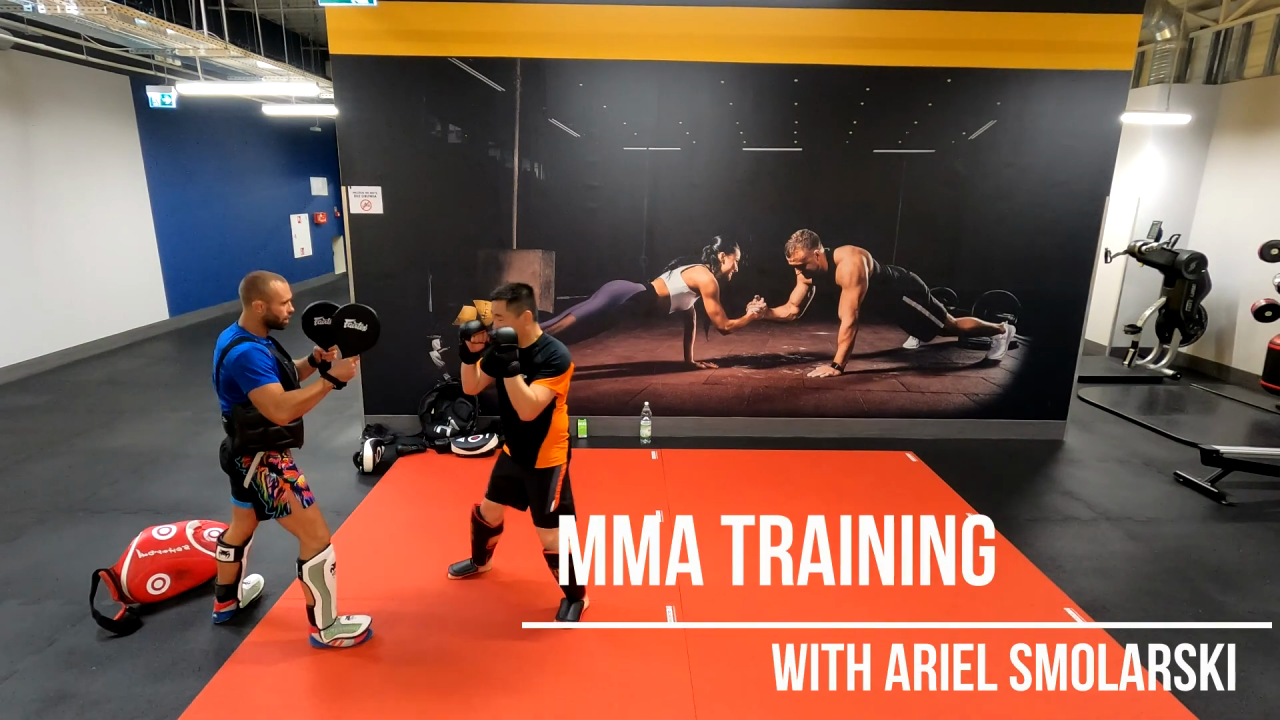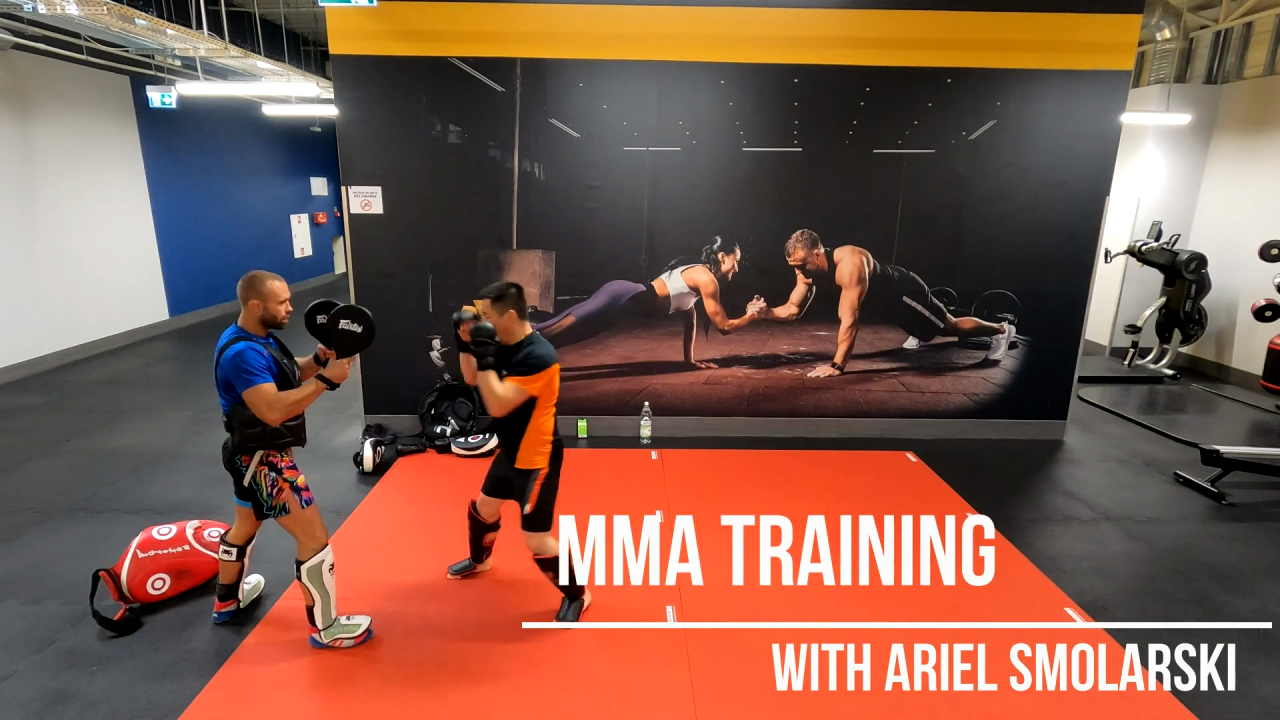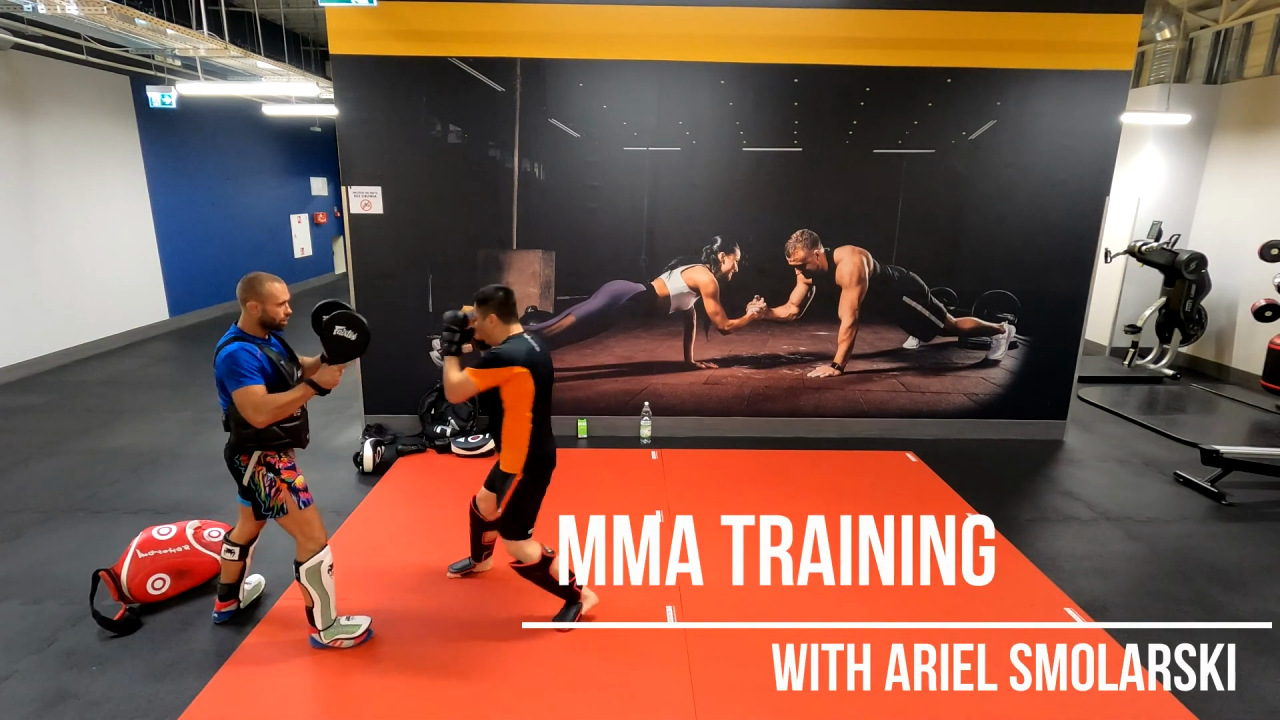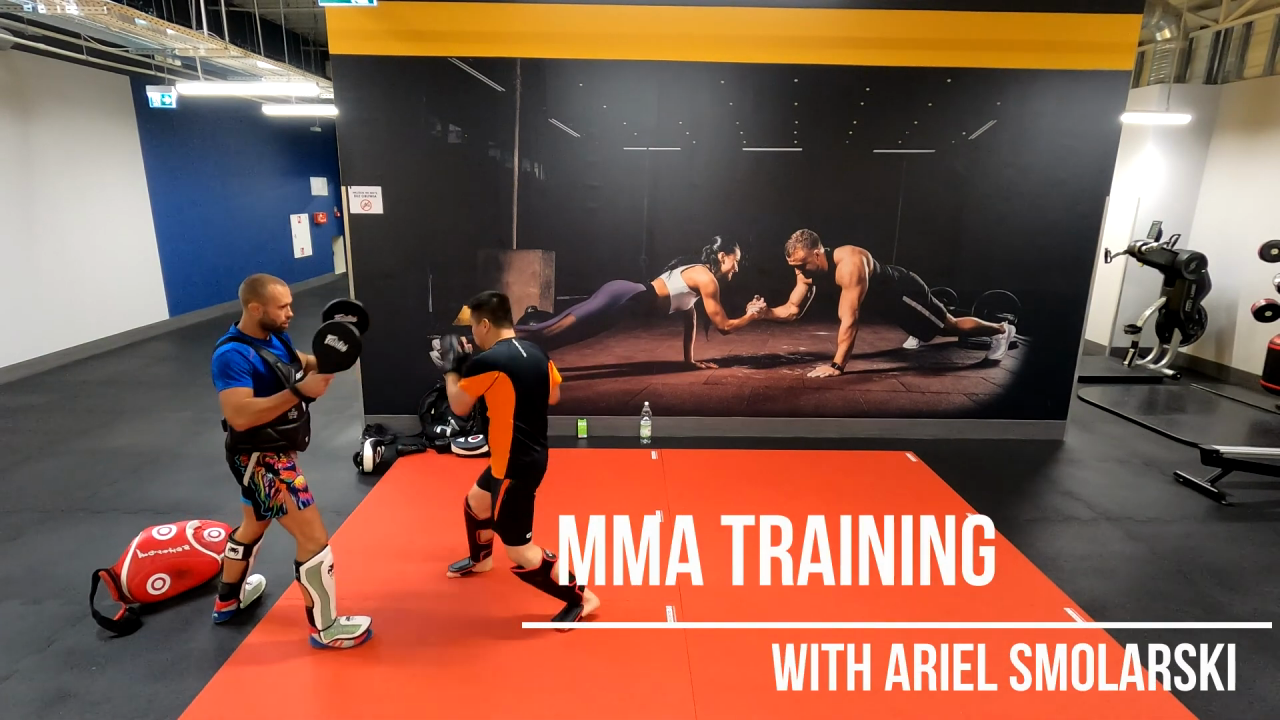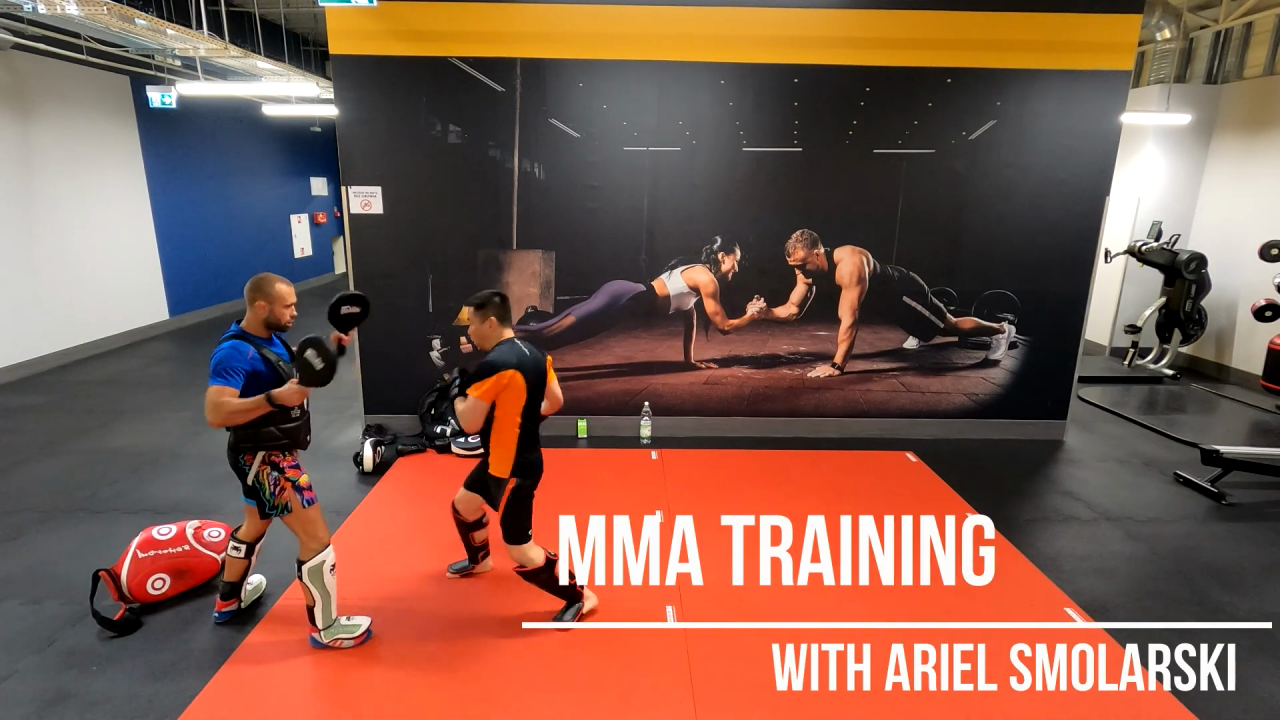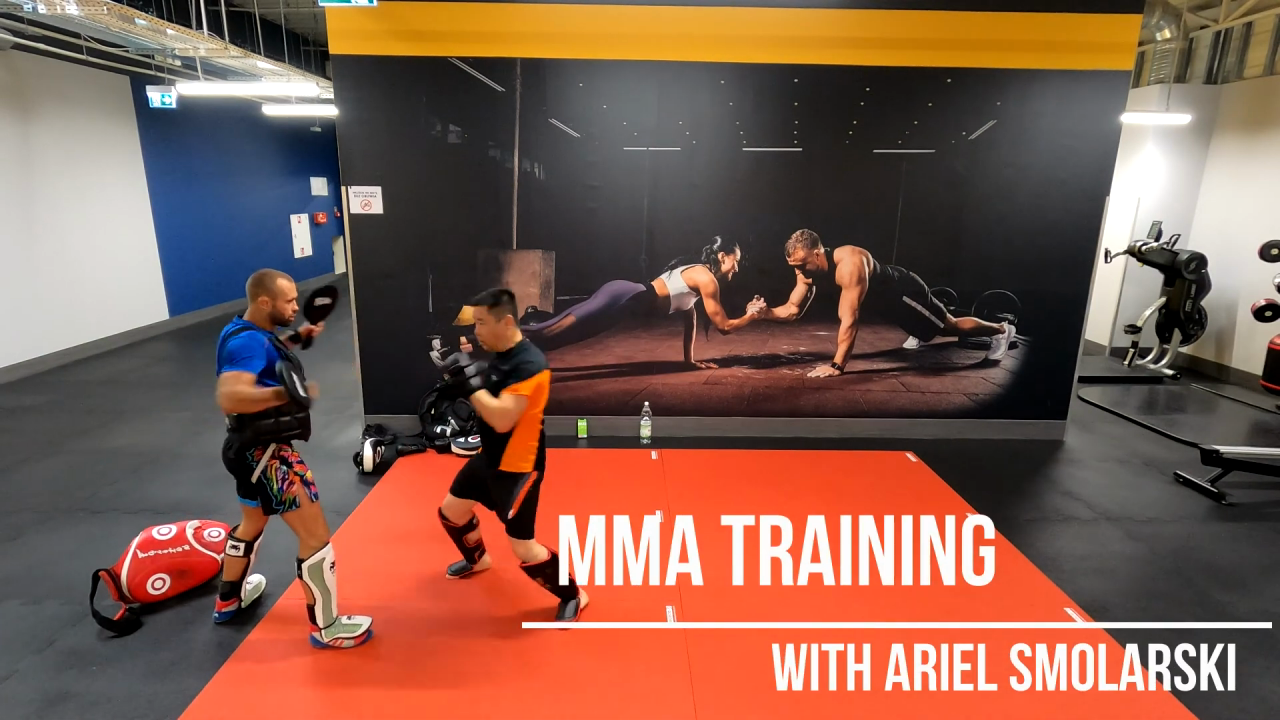
dt=0.1s
person 1, frame 1
left shoulder: (248, 338)
right shoulder: (246, 354)
left elbow: (286, 377)
right elbow: (281, 410)
left wrist: (314, 361)
right wrist: (333, 379)
left hip: (251, 455)
right hip: (263, 459)
left knee: (241, 526)
right knee: (316, 536)
left ankle: (226, 599)
right ankle: (324, 626)
person 1, frame 2
left shoulder: (253, 337)
right shoulder: (242, 353)
left elbow: (289, 376)
right elbow: (274, 411)
left wrist: (319, 360)
right wrist: (328, 380)
left hip: (253, 455)
right hip: (264, 458)
left knee: (245, 526)
right knee: (314, 537)
left ankle: (227, 599)
right ankle: (324, 626)
person 1, frame 3
left shoulder: (267, 334)
right shoulder: (238, 354)
left elbow: (293, 371)
right elbow: (260, 415)
left wrist: (324, 360)
right wrist: (318, 384)
left hip: (263, 456)
right hip: (264, 459)
left knee: (248, 526)
right knee: (313, 538)
left ankle: (227, 599)
right ankle: (325, 627)
person 1, frame 4
left shoulder: (272, 336)
right shoulder: (232, 354)
left elbow: (299, 368)
right elbow: (240, 417)
right wrist: (301, 392)
left hip: (266, 456)
right hip: (264, 460)
left knee: (253, 525)
right knee: (314, 539)
left ankle: (228, 599)
right ankle: (324, 627)
person 1, frame 5
left shoulder: (268, 336)
right shoulder: (236, 351)
left elbow: (295, 366)
right elbow: (217, 412)
right wrist: (273, 399)
left hip: (255, 454)
right hip: (268, 459)
left knee: (256, 524)
right knee: (316, 538)
left ankle: (229, 597)
right ankle: (325, 627)
person 1, frame 6
left shoulder: (250, 331)
right shoulder: (248, 341)
right elbow: (229, 398)
left wrist: (299, 339)
right wrist: (283, 394)
left hip: (249, 449)
right hip: (271, 452)
left knee: (252, 523)
right knee: (316, 535)
left ankle: (228, 598)
right ankle: (326, 626)
person 2, frame 1
left shoulder: (556, 357)
right shoulder: (510, 345)
left elbow: (528, 410)
right elbow: (471, 387)
left wrist: (510, 364)
right wrist: (472, 352)
left hip: (547, 460)
right hip: (513, 454)
right knee: (487, 510)
left ankle: (576, 595)
right ankle: (481, 561)
person 2, frame 2
left shoulder: (540, 357)
right shoulder: (502, 345)
left elbow: (498, 405)
right elbow: (472, 377)
left wrist: (490, 358)
right wrist: (467, 342)
left hip: (536, 461)
right hip: (511, 453)
left knee: (536, 538)
right knee: (484, 506)
left ankle: (576, 594)
right ankle: (479, 560)
person 2, frame 3
left shoulder: (502, 357)
right shoulder: (534, 345)
left elbow: (454, 390)
left wrist: (450, 345)
right wrist: (469, 334)
left hip: (524, 463)
right hip: (534, 452)
left knee: (517, 544)
right knee: (484, 502)
left ankle: (578, 596)
right ankle: (480, 559)
person 2, frame 4
left shoulder: (488, 362)
right shoulder: (535, 353)
left elbow: (459, 407)
right elbow: (553, 396)
left wrist: (453, 365)
left hip: (515, 465)
right hip: (528, 455)
left knee: (518, 550)
right knee: (476, 500)
left ankle: (580, 598)
right ankle: (480, 559)
person 2, frame 5
left shoulder: (495, 364)
right shoulder: (531, 353)
left elbow: (469, 422)
right elbow: (556, 400)
left wrist: (460, 393)
left hip: (514, 468)
right hip: (501, 459)
left knee: (521, 551)
right knee: (463, 504)
left ankle: (578, 597)
right ankle: (480, 558)
person 2, frame 6
left shoulder: (531, 365)
right shoulder: (502, 356)
left elbow: (502, 418)
left wrist: (472, 383)
left hip: (518, 466)
right hip: (490, 457)
left knee: (522, 545)
right knee: (450, 509)
left ankle: (572, 594)
right ankle: (476, 558)
person 3, frame 1
left shoulder: (695, 271)
right shoulder: (707, 278)
left elbow: (689, 318)
right elbow: (722, 324)
left wrist: (689, 359)
right wrist: (752, 315)
left hip: (623, 295)
right hip: (623, 299)
left knee: (552, 333)
right knee: (549, 334)
person 3, frame 2
left shoulder: (694, 272)
right shoulder: (707, 278)
left elbow: (690, 319)
right elbow: (723, 324)
left wrist: (690, 359)
right wrist: (753, 315)
left hip: (623, 294)
right hip: (625, 299)
left knee: (557, 333)
right knee: (548, 335)
person 3, frame 3
left shoulder: (693, 272)
right shoulder: (707, 278)
left elbow: (689, 318)
right elbow: (723, 325)
left wrist: (690, 359)
right wrist: (751, 317)
left hip: (621, 295)
right hip: (622, 299)
left knee: (546, 335)
right knee: (545, 336)
person 3, frame 4
left shoulder: (694, 273)
right shoulder: (706, 278)
left elbow: (689, 318)
right elbow: (723, 325)
left wrist: (690, 360)
right wrist: (751, 317)
left hip: (622, 295)
right hip: (623, 299)
left knee: (546, 334)
right knee: (545, 336)
person 3, frame 5
left shoulder: (694, 272)
right shoulder: (707, 278)
left elbow: (690, 317)
right elbow: (723, 325)
left wrist: (690, 359)
right wrist: (751, 316)
left hip: (622, 295)
right hip: (624, 299)
left knee: (548, 334)
right knee: (546, 335)
left ankle: (461, 342)
right ankle: (462, 344)
person 3, frame 6
left shoulder: (695, 273)
right shoulder: (707, 278)
left elbow: (689, 318)
right elbow: (724, 325)
left wrist: (690, 359)
right wrist: (752, 316)
left hip: (623, 295)
right hip: (624, 300)
left knee: (548, 333)
right knee: (547, 335)
left ankle: (463, 341)
right ankle: (462, 345)
person 4, frame 1
left shoulder: (849, 264)
right shoulder: (807, 269)
left elbow: (849, 319)
right elbow: (793, 309)
left wrist: (837, 366)
right wrist: (765, 312)
left hip: (903, 290)
right hip: (885, 294)
left knee: (949, 327)
left ankle: (1001, 330)
right ankle: (919, 335)
person 4, frame 2
left shoulder: (849, 264)
right shoulder: (807, 269)
left elbow: (849, 319)
right elbow: (793, 309)
left wrist: (837, 365)
right wrist: (765, 312)
left hip: (903, 290)
right hip: (885, 294)
left knee: (949, 327)
left ankle: (1000, 330)
right ankle: (919, 334)
person 4, frame 3
left shoulder: (849, 264)
right shoulder: (808, 270)
left elbow: (849, 319)
right elbow: (793, 309)
left wrist: (837, 365)
right wrist: (765, 312)
left hip: (903, 290)
right hip: (886, 294)
left knee: (949, 326)
left ankle: (1001, 330)
right ankle: (919, 334)
person 4, frame 4
left shoulder: (849, 264)
right shoulder: (807, 270)
left elbow: (849, 319)
right elbow: (793, 309)
left wrist: (837, 365)
right wrist: (766, 312)
left hip: (904, 290)
right hip: (886, 294)
left knee: (950, 326)
left ankle: (1001, 330)
right ankle: (920, 334)
person 4, frame 5
left shoulder: (849, 264)
right shoulder: (808, 269)
left elbow: (849, 319)
right elbow: (793, 309)
left wrist: (837, 366)
right wrist: (765, 312)
left hip: (904, 290)
right hip: (885, 293)
left knee: (949, 326)
left ankle: (1000, 330)
right ankle: (919, 334)
person 4, frame 6
left shoulder: (849, 264)
right shoulder: (807, 269)
left elbow: (849, 318)
right elbow: (793, 309)
left wrist: (837, 365)
right wrist: (765, 312)
left hip: (904, 290)
right hip: (885, 293)
left knee: (949, 327)
left ankle: (1000, 330)
right ankle: (920, 333)
